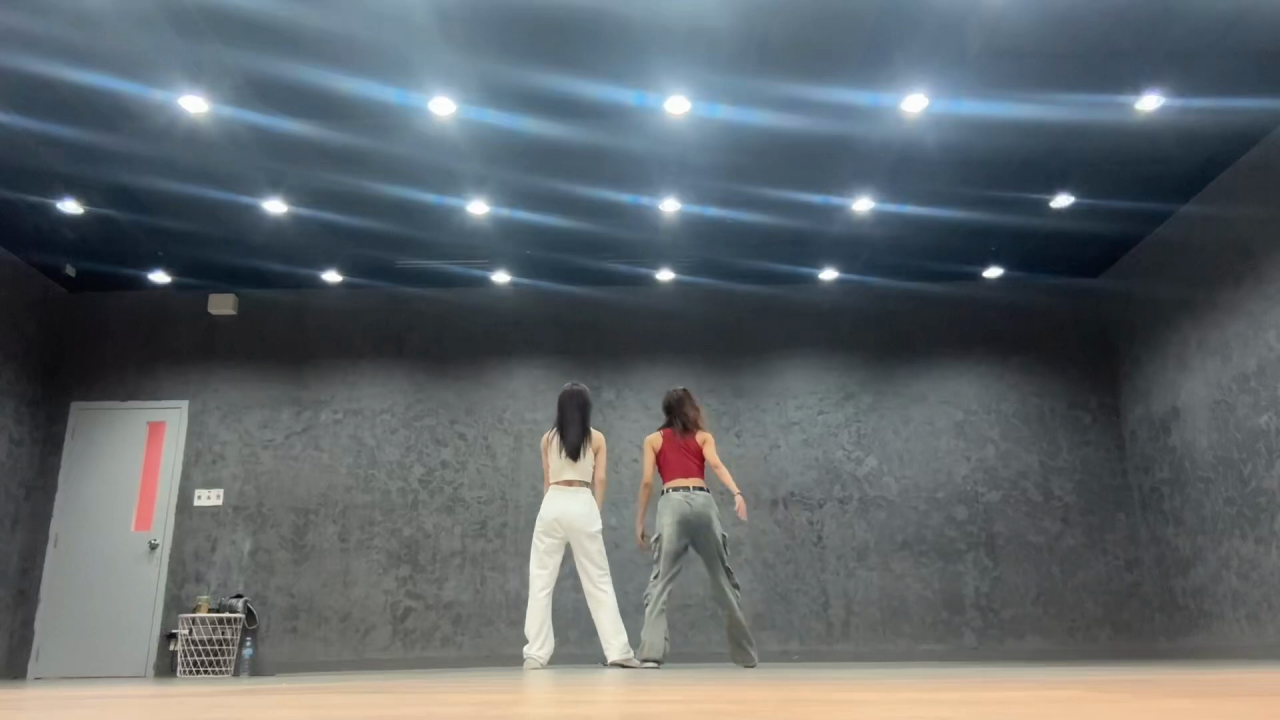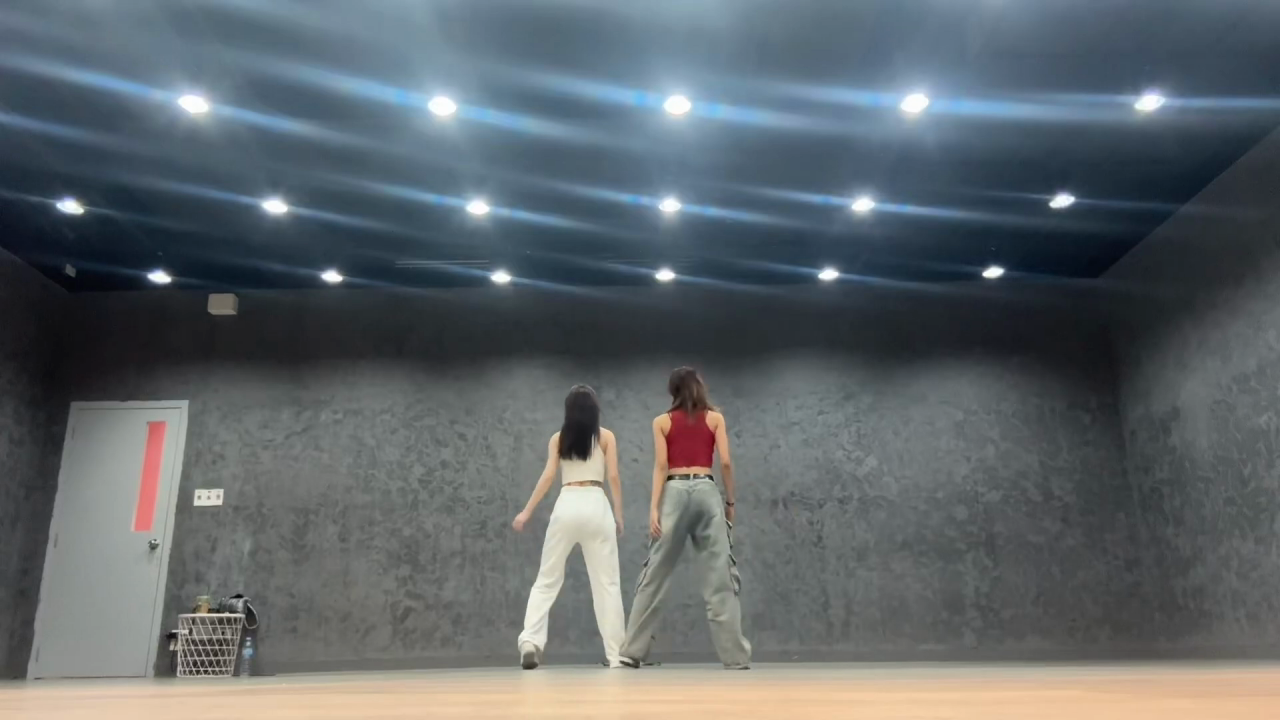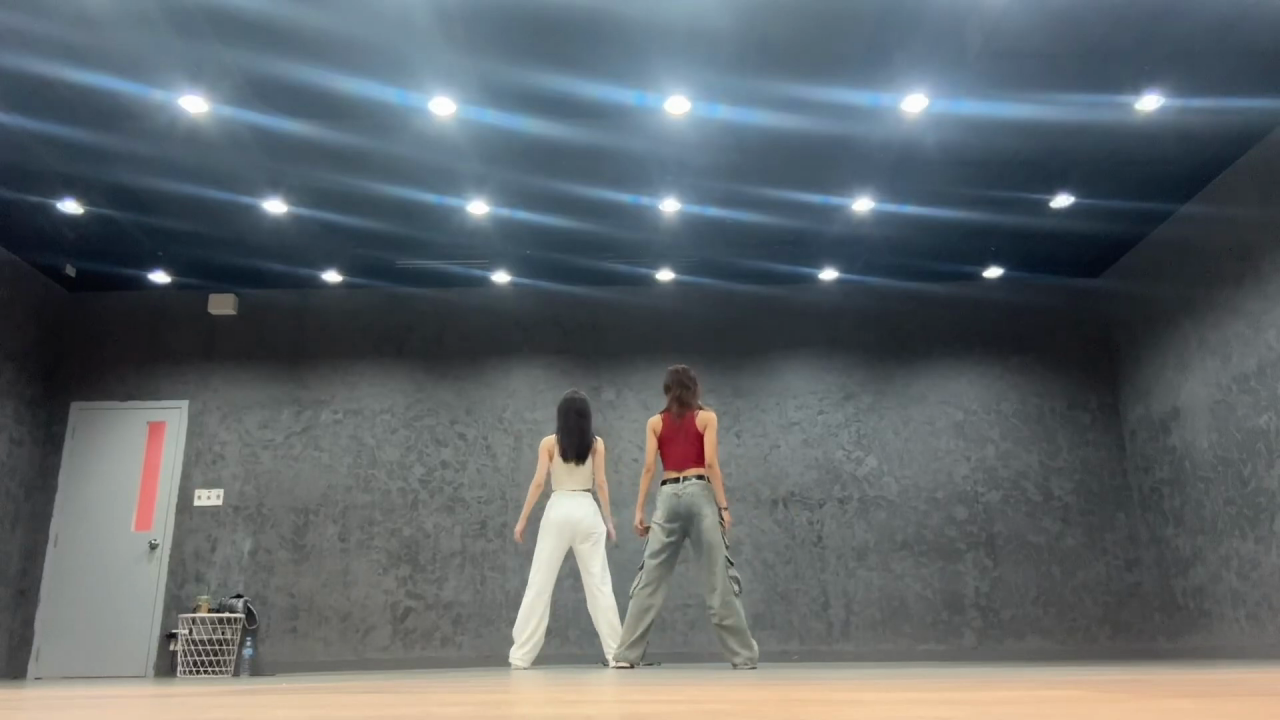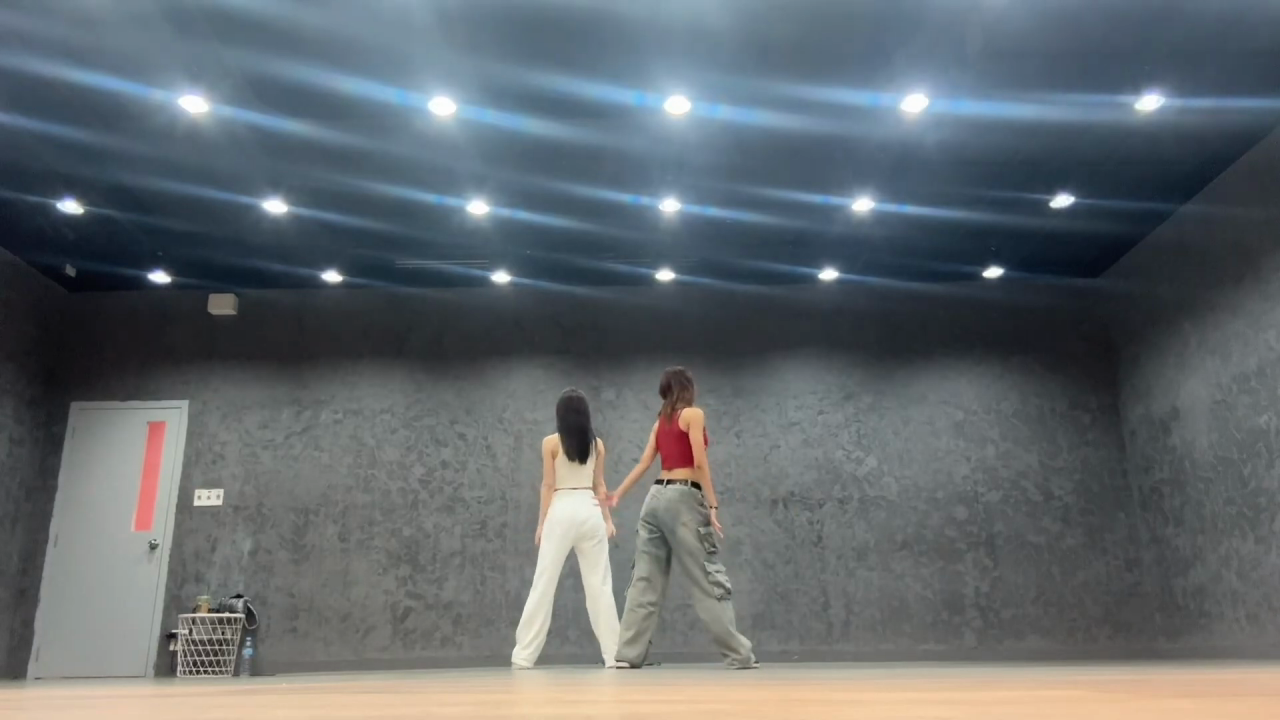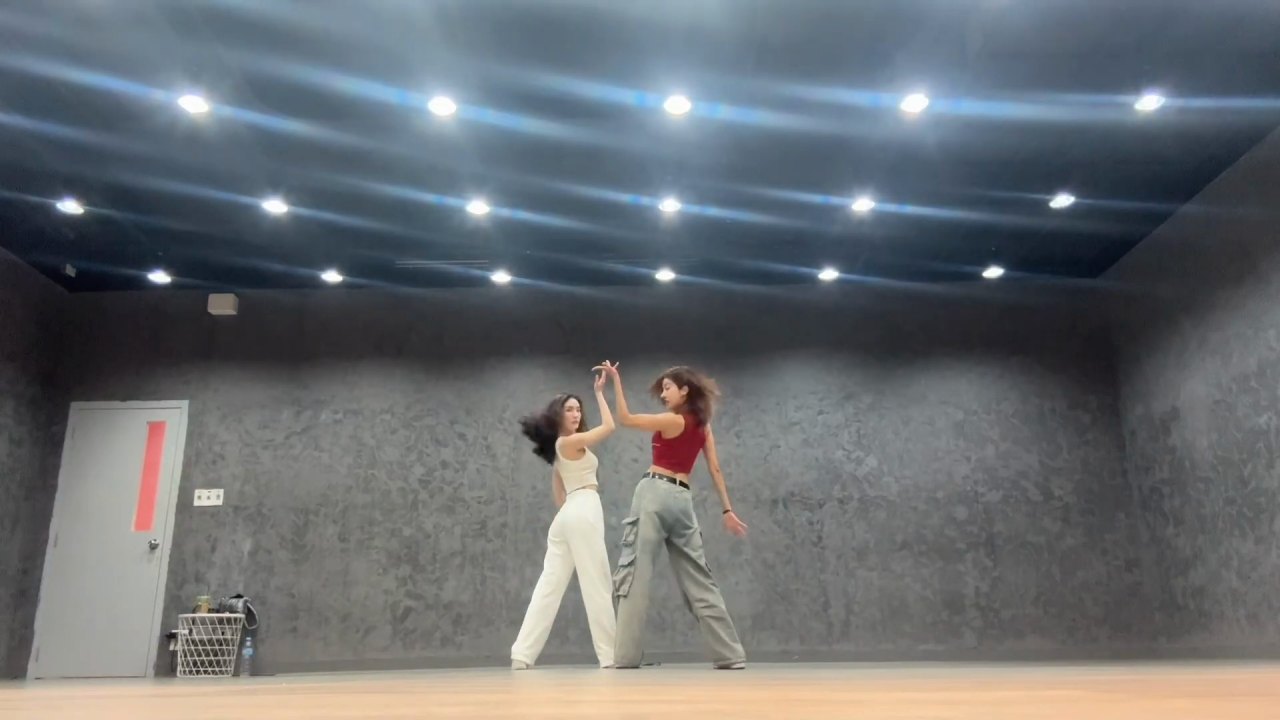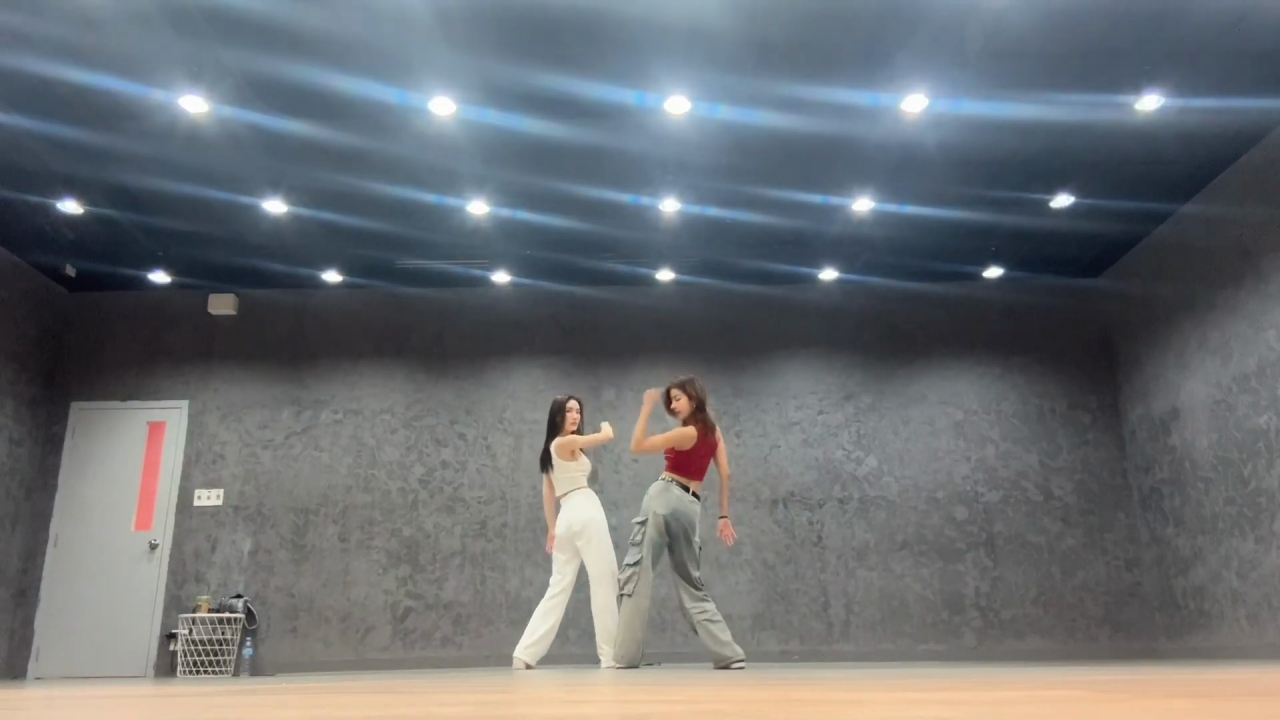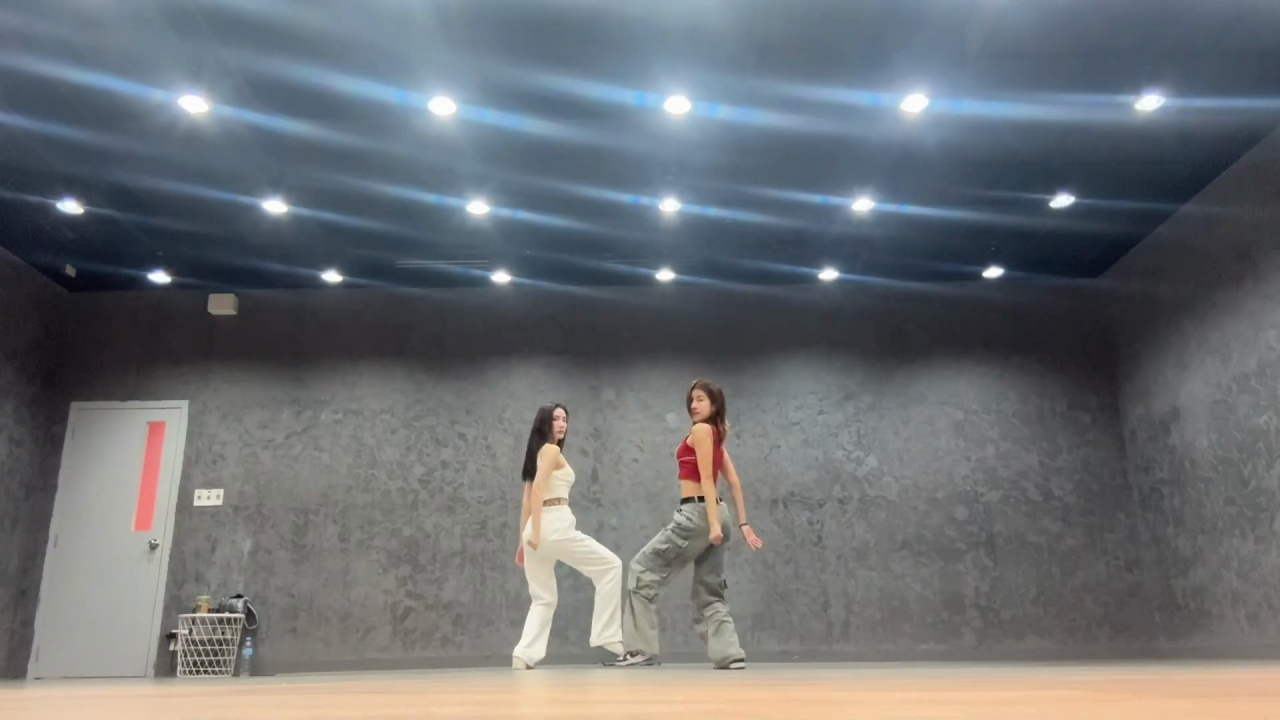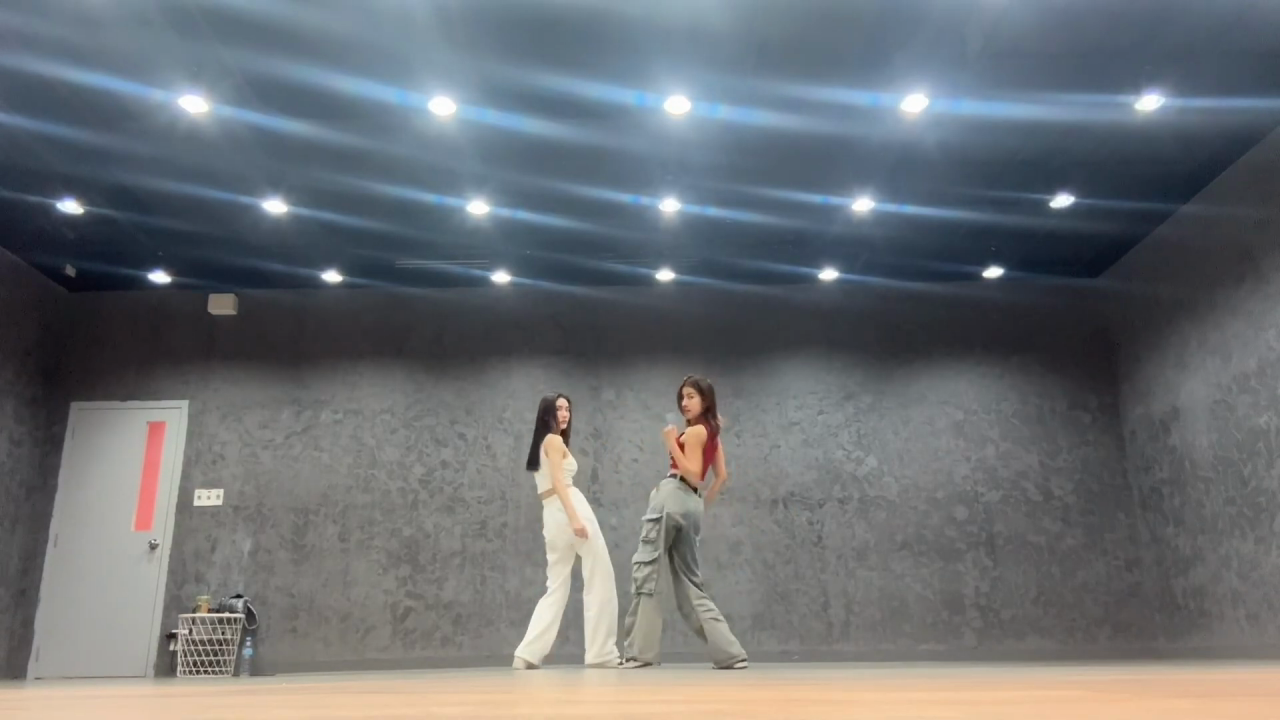
dt=0.5s
person 1, frame 1
left shoulder: (654, 440)
right shoulder: (703, 436)
left elbow: (647, 481)
right elbow: (717, 465)
left wrist: (640, 523)
right wrist: (737, 494)
left hip: (672, 504)
right hip: (703, 503)
left knee: (662, 581)
right knee: (723, 580)
left ankle: (651, 654)
right ankle: (744, 654)
person 1, frame 2
left shoulder: (662, 422)
right shoulder: (715, 418)
left elbow: (661, 467)
right elbow: (725, 462)
left wrist: (654, 509)
right wrist: (730, 501)
left hip: (675, 493)
right hip: (707, 492)
left knee: (655, 574)
right knee: (720, 576)
left ankle: (632, 650)
right ankle: (734, 656)
person 1, frame 3
left shoulder: (655, 422)
right shoulder: (707, 417)
left elbow: (649, 468)
right elbow: (711, 464)
left wrist: (639, 510)
right wrist: (724, 506)
left hip: (668, 497)
right hip: (700, 494)
left knee: (650, 577)
right knee: (719, 577)
left ankle: (627, 654)
right ankle: (743, 655)
person 1, frame 4
left shoulder: (661, 421)
right shoulder: (693, 414)
left elbow: (645, 462)
right elbow: (699, 463)
left wrist: (618, 493)
right wrist: (712, 506)
left hip: (655, 498)
right hip: (683, 499)
left knee: (645, 581)
right knee: (708, 579)
left ankle: (628, 654)
right ankle: (739, 655)
person 1, frame 5
left shoulder: (673, 421)
right shoulder: (702, 424)
left elbow: (626, 419)
right elbow: (715, 469)
left wrist: (616, 380)
right wrist: (727, 510)
left hip: (654, 493)
right hip: (682, 499)
left knee: (635, 573)
right knee: (698, 578)
left ankle: (626, 655)
right ankle: (730, 654)
person 1, frame 6
left shoulder: (686, 433)
right shoulder: (712, 431)
left elbow: (636, 447)
right elbow: (725, 474)
left wrist: (647, 407)
right wrist: (724, 516)
left hip: (664, 498)
right hip: (689, 507)
left knee: (637, 575)
right knee: (692, 585)
left ankle: (626, 656)
right ankle: (729, 654)
person 1, frame 7
left shoulder: (702, 430)
right shoulder: (717, 435)
left elbow: (706, 478)
right elbow: (735, 482)
left wrist: (714, 521)
right wrist: (743, 523)
left hip: (697, 515)
right hip: (713, 516)
left knee: (643, 567)
right knee: (709, 593)
left ankle: (640, 648)
right ankle: (729, 654)
person 1, frame 8
left shoulder: (696, 431)
right shoulder: (711, 433)
left elbow: (693, 473)
right elbow: (722, 476)
left wrist: (672, 444)
left hip: (672, 495)
right hip: (692, 504)
left knee: (647, 572)
right knee: (691, 585)
left ankle: (640, 652)
right ankle: (730, 654)
person 2, frame 1
left shoulder: (548, 438)
right shoulder: (596, 438)
left elbow: (547, 480)
right elbow: (600, 480)
right wrist: (596, 515)
left hip: (553, 505)
right hip: (582, 505)
left knee: (541, 582)
right knee: (599, 581)
left ankle: (535, 654)
right ankle: (618, 651)
person 2, frame 2
left shoulder: (559, 438)
right shoulder: (606, 436)
left elbow: (548, 476)
right elbow: (613, 477)
left wrist: (527, 512)
right wrist: (618, 515)
left hip: (567, 505)
right hip: (596, 505)
left knee: (547, 580)
right knee: (607, 583)
left ankle: (531, 642)
right ankle: (617, 654)
person 2, frame 3
left shoulder: (549, 443)
right shoulder: (596, 443)
left elbow: (539, 482)
right elbow: (601, 484)
left wrist: (522, 520)
right wrist: (608, 520)
left hip: (558, 511)
right hip: (587, 511)
left knee: (540, 584)
right knee: (599, 584)
left ankle: (521, 656)
right ankle: (617, 653)
person 2, frame 4
left shoulder: (551, 442)
right shoulder: (596, 443)
left elbow: (548, 484)
right elbow: (599, 484)
left wrist: (542, 523)
right wrist: (608, 519)
left hip: (561, 511)
right hip: (589, 511)
left knee: (544, 584)
right knee: (599, 585)
left ankle: (524, 656)
right ankle: (614, 654)
person 2, frame 5
left shoulder: (557, 446)
right shoulder: (571, 441)
right elbow: (609, 427)
right wrist: (599, 393)
left hip: (566, 516)
right hip: (584, 512)
left knee: (549, 586)
right knee: (596, 584)
left ankle: (522, 653)
right ankle: (609, 654)
person 2, frame 6
left shoulder: (552, 450)
right shoulder: (564, 442)
left elbow: (547, 493)
right elbow: (607, 436)
left wrist: (551, 531)
right wrist: (604, 424)
left hip: (566, 518)
right hip: (585, 512)
left knee: (558, 589)
right knee: (603, 584)
left ankle: (524, 654)
right ankle: (611, 656)
person 2, frame 7
left shoulder: (535, 454)
right shoulder: (551, 450)
right elbow: (539, 487)
left wrist: (523, 541)
right wrist: (536, 531)
left hip: (538, 530)
right hip: (555, 525)
left knee: (543, 599)
right knee: (610, 567)
left ankle: (524, 655)
right ankle: (607, 638)
person 2, frame 8
left shoulder: (540, 445)
right shoulder: (554, 440)
right elbow: (558, 480)
right wrist: (574, 517)
left hip: (554, 517)
right hip: (571, 512)
left knee: (556, 589)
right knee: (600, 582)
left ankle: (527, 653)
right ankle: (601, 652)
